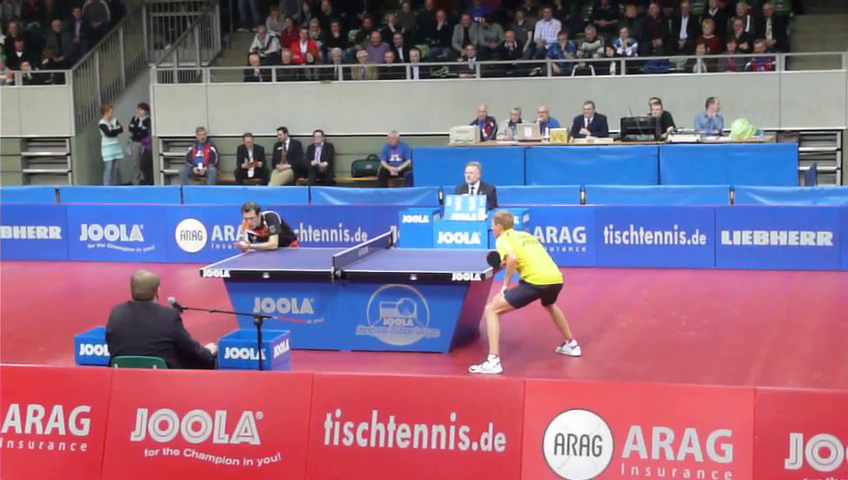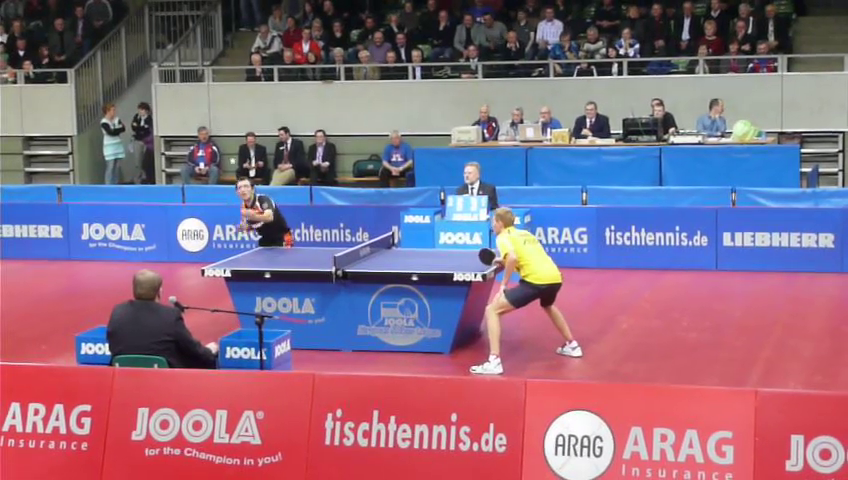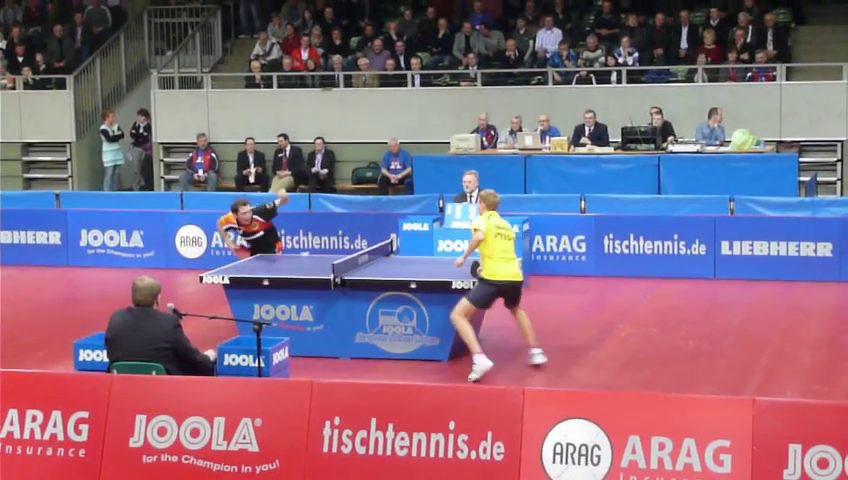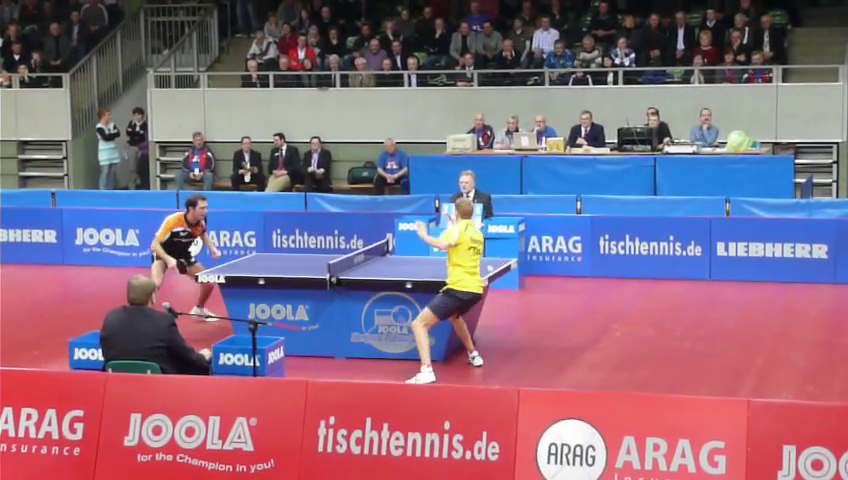
dt=0.7s
person 1, frame 1
left shoulder: (502, 239)
right shoulder: (526, 235)
left elbow: (513, 259)
left wrist: (506, 285)
left hip: (536, 281)
right hip: (556, 279)
left knee: (491, 310)
right knee: (549, 305)
left ankle: (493, 361)
right ankle: (571, 345)
person 1, frame 2
left shoulder: (503, 237)
right shoulder: (525, 234)
left elbow: (513, 258)
left wrist: (503, 284)
right wrist: (504, 262)
left hip: (535, 281)
right hip: (555, 278)
left knee: (492, 310)
right knee: (548, 307)
left ankle: (494, 361)
right ankle: (572, 345)
person 1, frame 3
left shoulder: (482, 220)
right shoulder: (507, 226)
left elbow: (479, 237)
left wrist: (464, 258)
left hip: (494, 279)
right hip: (515, 277)
left knee: (457, 316)
right knee: (516, 311)
left ankle: (479, 358)
right ankle: (535, 352)
person 1, frame 4
left shoulder: (457, 228)
right shoulder: (478, 235)
left elbow: (443, 245)
left wrist: (423, 235)
left hip: (459, 290)
right hip: (475, 292)
left knee: (418, 324)
right knee: (454, 316)
left ankle: (426, 370)
right ankle: (473, 354)
